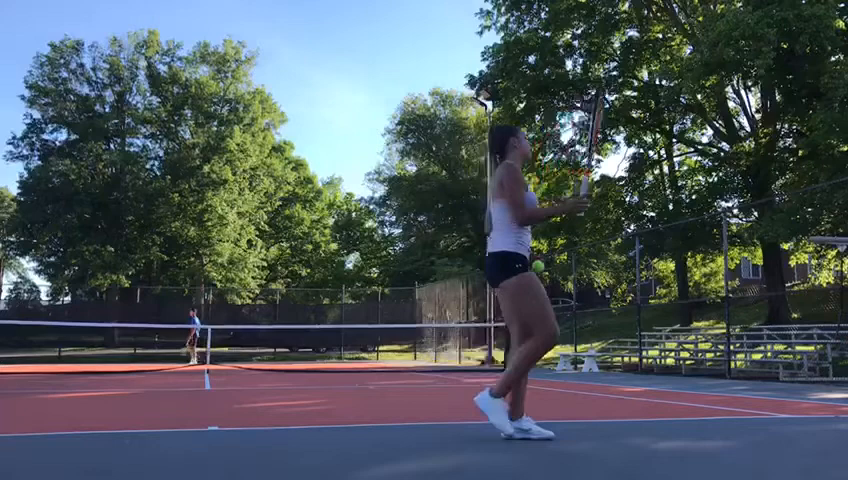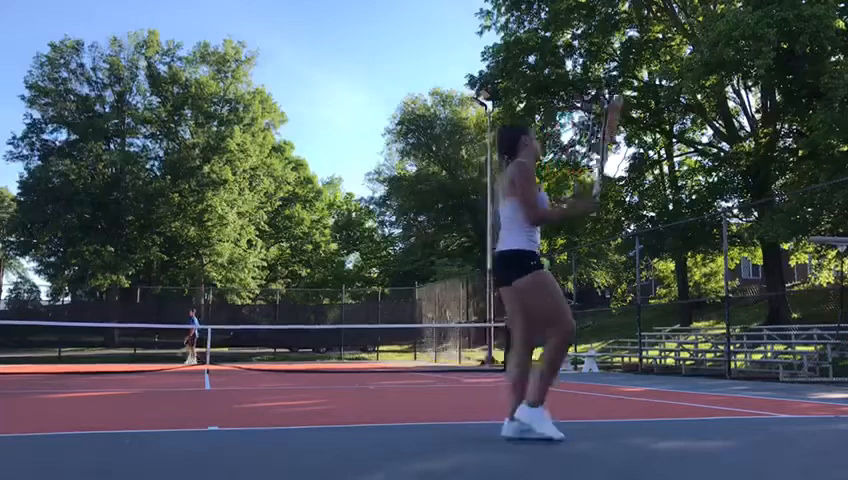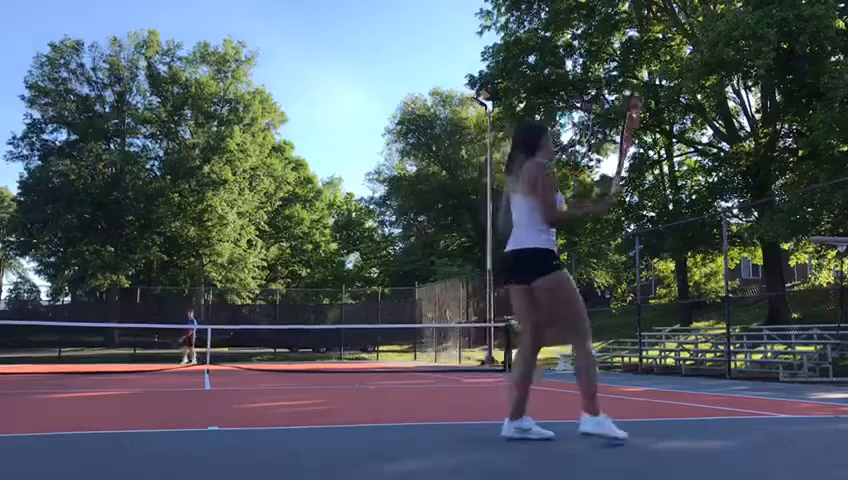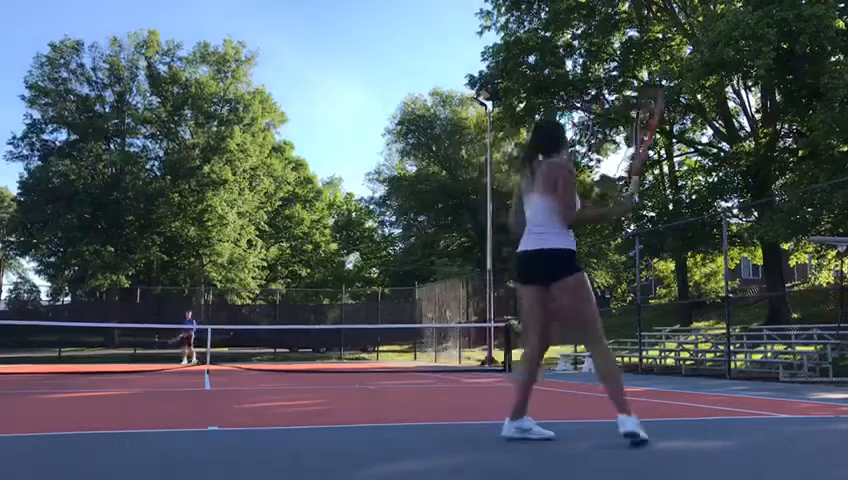
dt=0.1s
person 1, frame 1
left shoulder: (502, 174)
right shoulder: (510, 170)
right elbow: (521, 216)
right wrist: (564, 208)
left hip: (500, 260)
right hip: (509, 260)
left knee: (523, 340)
right knee: (547, 333)
left ankle: (514, 417)
right ankle: (495, 394)
person 1, frame 2
left shoulder: (510, 173)
right shoulder: (523, 168)
right elbow: (534, 215)
right wrist: (575, 209)
left hip: (507, 259)
right hip: (520, 258)
left knee: (524, 341)
right knee: (564, 329)
left ankle: (517, 419)
right ankle: (533, 405)
person 1, frame 3
left shoulder: (514, 175)
right shoulder: (543, 167)
right elbow: (550, 216)
right wrist: (591, 209)
left hip: (514, 258)
right hip: (538, 257)
left knee: (531, 341)
right knee: (580, 334)
left ankle: (516, 420)
right ankle: (592, 414)
person 1, frame 4
left shoulder: (528, 174)
right shoulder: (562, 167)
left elbow: (517, 223)
right elbow: (569, 218)
right wrist: (610, 211)
left hip: (527, 257)
right hip: (557, 258)
left knee: (536, 342)
right knee: (595, 339)
left ankle: (517, 420)
right ankle: (625, 417)
